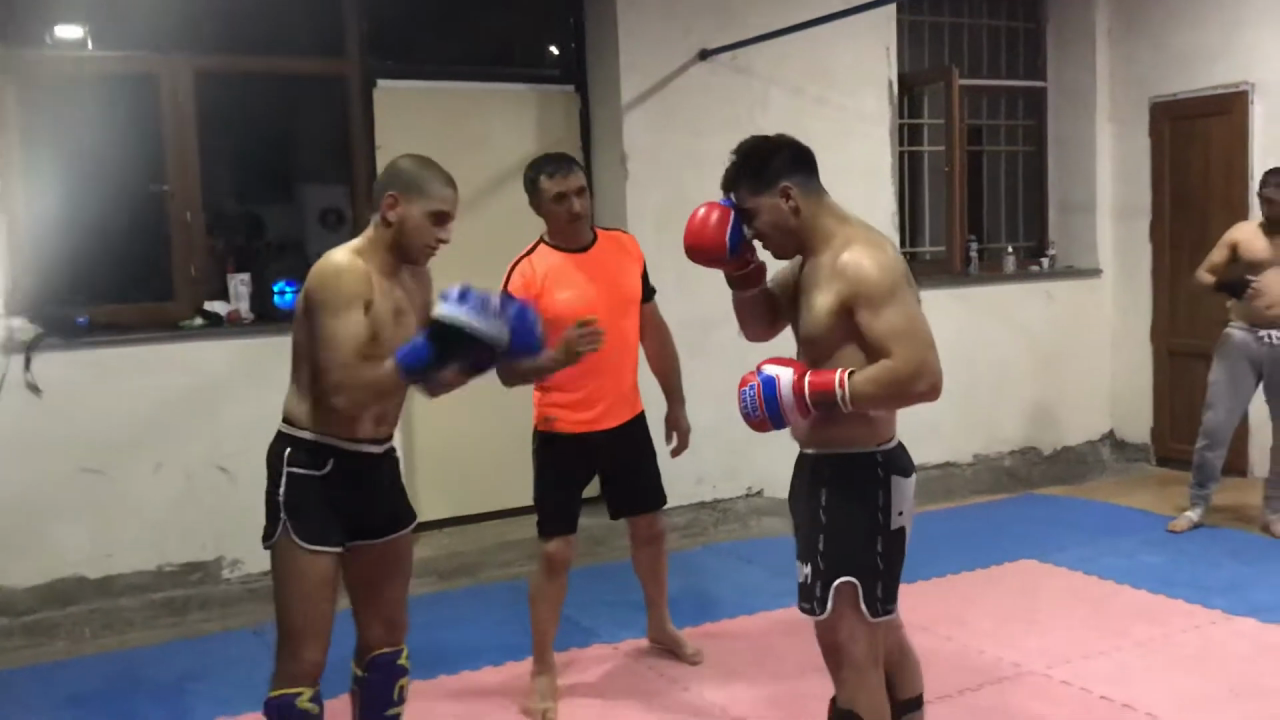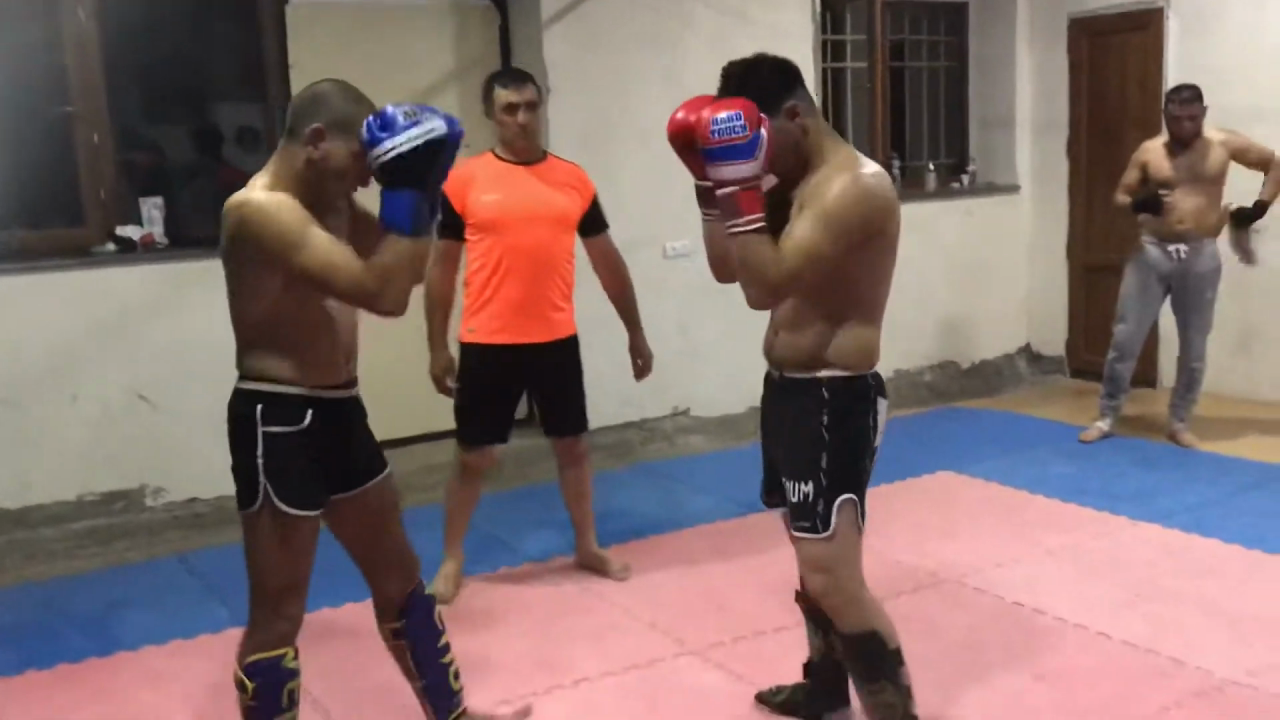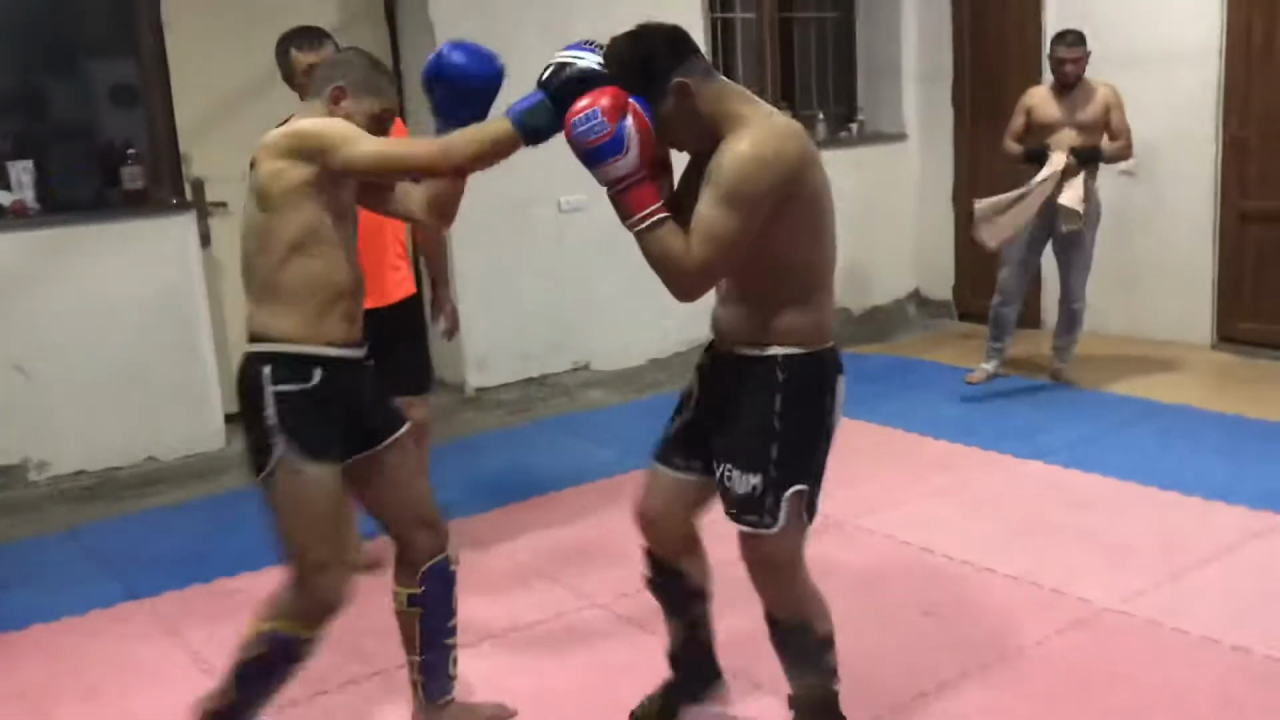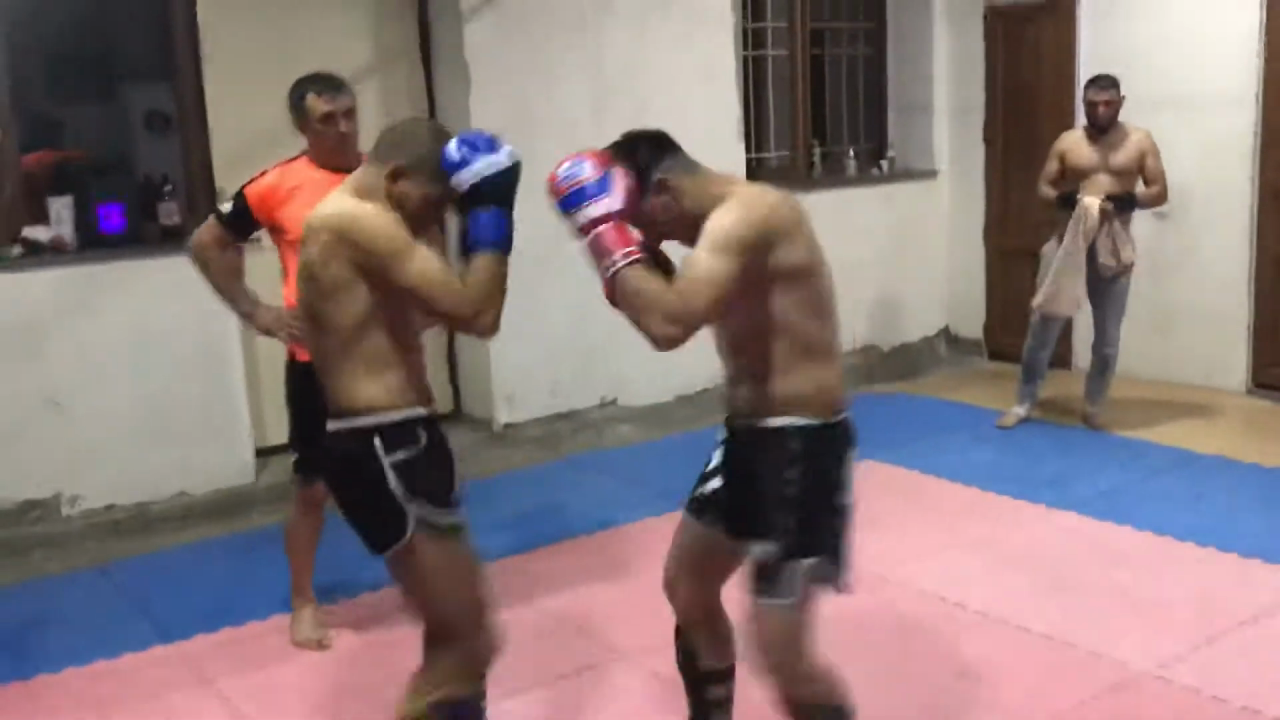
dt=0.7s
person 1, frame 1
left shoulder: (862, 262)
right shoulder: (812, 260)
left elbow: (922, 375)
right elbow: (760, 325)
left wrist: (809, 388)
right wrist: (740, 266)
left hip: (857, 478)
right hip: (830, 471)
left knee: (849, 650)
right knee: (877, 635)
person 1, frame 2
left shoulder: (853, 187)
right shoulder: (790, 180)
left elbow: (764, 289)
right elbow: (727, 268)
left wrist: (742, 187)
right wrist: (712, 181)
left hip: (834, 400)
right hip: (788, 389)
left knee: (831, 578)
right knee: (824, 560)
person 1, frame 3
left shoulder: (759, 149)
right shoulder: (727, 140)
left elbow: (688, 275)
right elbow: (684, 236)
left wrist: (627, 179)
right wrist: (651, 161)
left hip: (785, 379)
right hip: (729, 362)
left knee: (774, 564)
right knee: (661, 518)
person 1, frame 4
left shoulder: (745, 216)
right shoulder: (728, 220)
left elbow: (669, 325)
right elbow: (679, 309)
left wrist: (608, 230)
right wrist: (646, 256)
left hip: (799, 447)
right hip: (750, 435)
left knee: (781, 651)
right knee: (687, 588)
person 2, frame 1
left shoulder: (413, 278)
right shoulder: (341, 272)
left elbow: (432, 380)
right elbow: (341, 391)
left wrist: (481, 349)
right wrist: (430, 344)
left hip: (377, 468)
right hip: (313, 468)
left knee: (386, 639)
right knee: (303, 661)
person 2, frame 2
left shoulder: (329, 200)
right shoulder: (260, 210)
left elbow: (390, 271)
right elbow: (385, 294)
left wrist: (414, 187)
right wrist: (408, 187)
left hip: (340, 412)
right hip: (280, 425)
left knee: (399, 578)
right knee: (278, 616)
person 2, frame 3
left shoulder: (332, 168)
right shoulder: (304, 141)
left elbow: (423, 205)
right elbow: (438, 155)
left wrist: (463, 107)
right wrist: (544, 107)
left hip: (341, 380)
right hip: (290, 387)
left knee: (424, 538)
right knee: (320, 590)
person 2, frame 4
left shoulder: (352, 221)
right shoulder: (360, 222)
left elbow: (426, 305)
right elbow: (477, 315)
left wrist: (468, 214)
right wrist: (490, 211)
left hip: (387, 447)
right hip: (387, 453)
left knee: (454, 614)
right knee: (466, 645)
person 3, frame 1
left shoulder: (626, 250)
right shoulder: (527, 275)
left elbow: (654, 328)
right elbow: (508, 364)
left wrist: (677, 404)
right wrist: (558, 356)
left hip: (627, 421)
right hip: (562, 432)
left knee: (650, 526)
right knee: (555, 551)
left ankle: (660, 627)
right ankle: (543, 670)
person 3, frame 2
left shoulder: (574, 180)
right shoulder: (463, 179)
left elbow: (607, 259)
right elbow: (442, 267)
left wrist: (636, 334)
right wrist: (437, 347)
left hip: (556, 340)
right hip: (486, 344)
left knee: (572, 446)
right knee: (474, 458)
left ankle: (587, 547)
right ankle: (451, 562)
person 3, frame 3
left shoulder: (388, 127)
left elbow: (425, 214)
left wrist: (445, 291)
left hip: (395, 300)
left knee: (415, 416)
right ankle: (349, 529)
person 3, frame 4
right shoulder: (275, 187)
right elbow: (205, 244)
right wrist: (253, 311)
right hip: (316, 360)
right knee: (313, 487)
right ankle: (304, 604)
person 4, frame 1
right shoulder: (1240, 234)
right elbow: (1201, 274)
right wrist: (1223, 284)
right hip: (1241, 339)
right knee: (1215, 425)
right ankle: (1197, 506)
person 4, frame 2
left shoulder: (1225, 144)
right shoulder: (1149, 151)
right elbow: (1120, 195)
right wrist: (1139, 204)
left hip: (1200, 256)
right hip: (1152, 253)
left knee: (1194, 348)
right knee: (1125, 338)
left ankle: (1179, 422)
right ankle: (1106, 416)
person 4, frame 3
left shoulder: (1105, 96)
right shoulder: (1032, 97)
left elbow: (1125, 146)
right elbow: (1008, 143)
left wrist: (1092, 154)
right wrist: (1029, 153)
left hip: (1080, 202)
left knee: (1074, 290)
right knee: (1010, 282)
left ankle: (1061, 361)
right ankle: (993, 358)
person 4, frame 4
left shoulder: (1140, 141)
right shoulder: (1067, 142)
left elbow: (1160, 192)
right elbow: (1043, 188)
left wrist: (1128, 201)
right wrist: (1064, 199)
left knee: (1107, 336)
right knee: (1043, 325)
left ankle: (1093, 406)
right ankle: (1024, 402)
